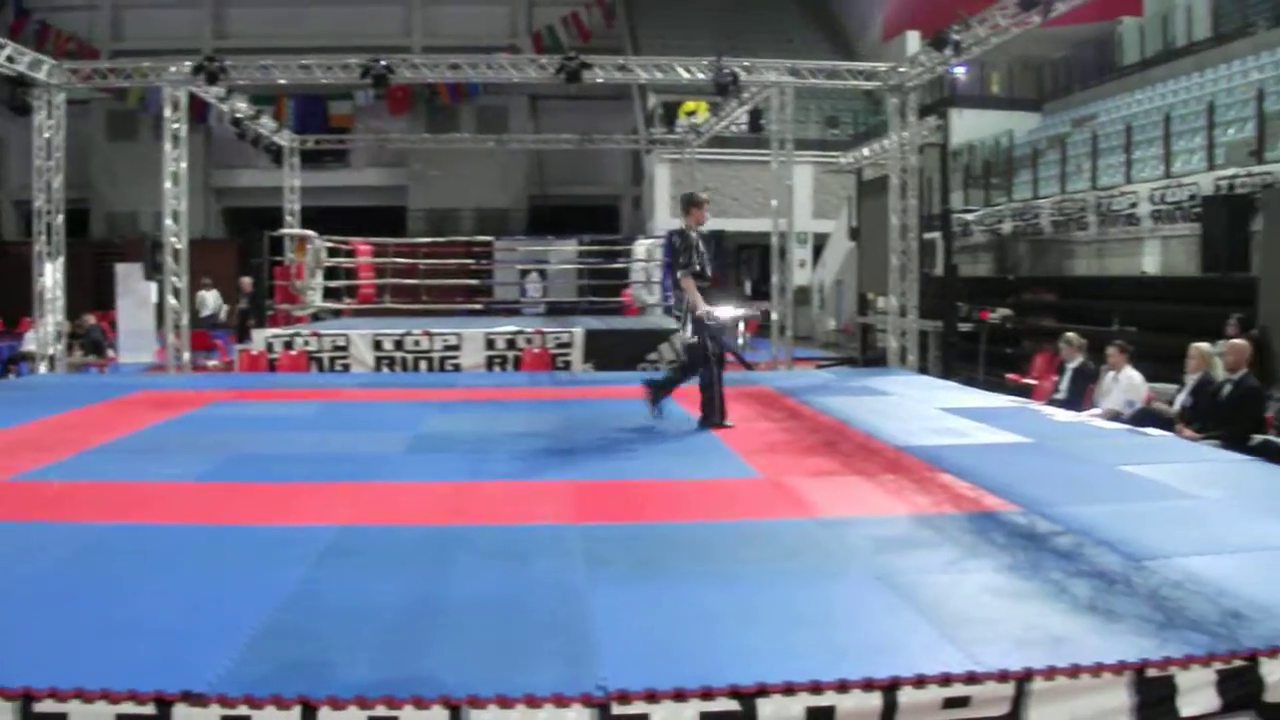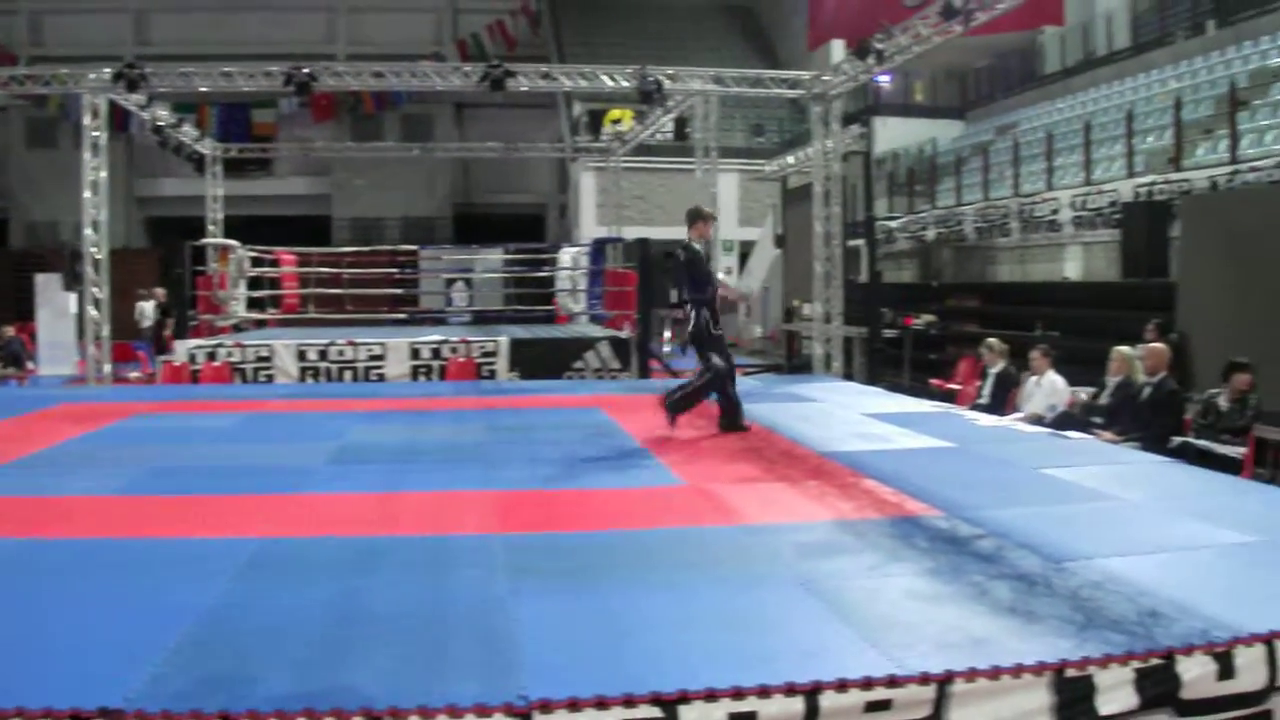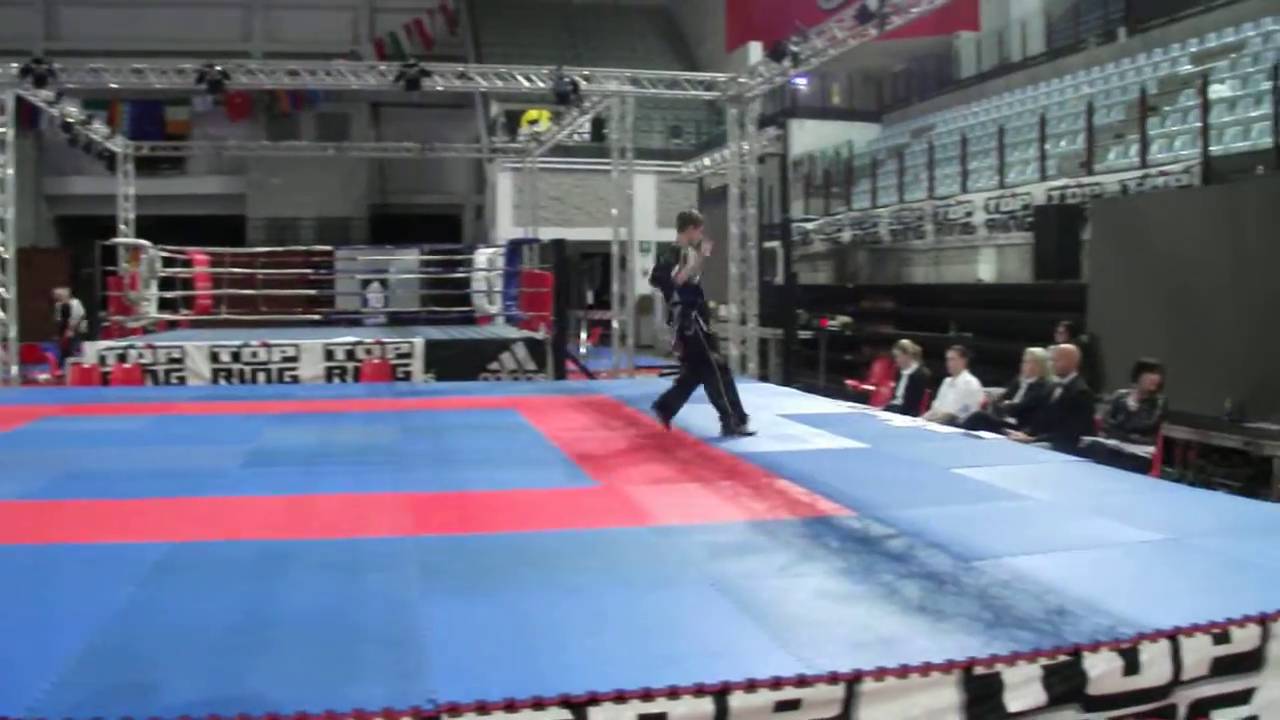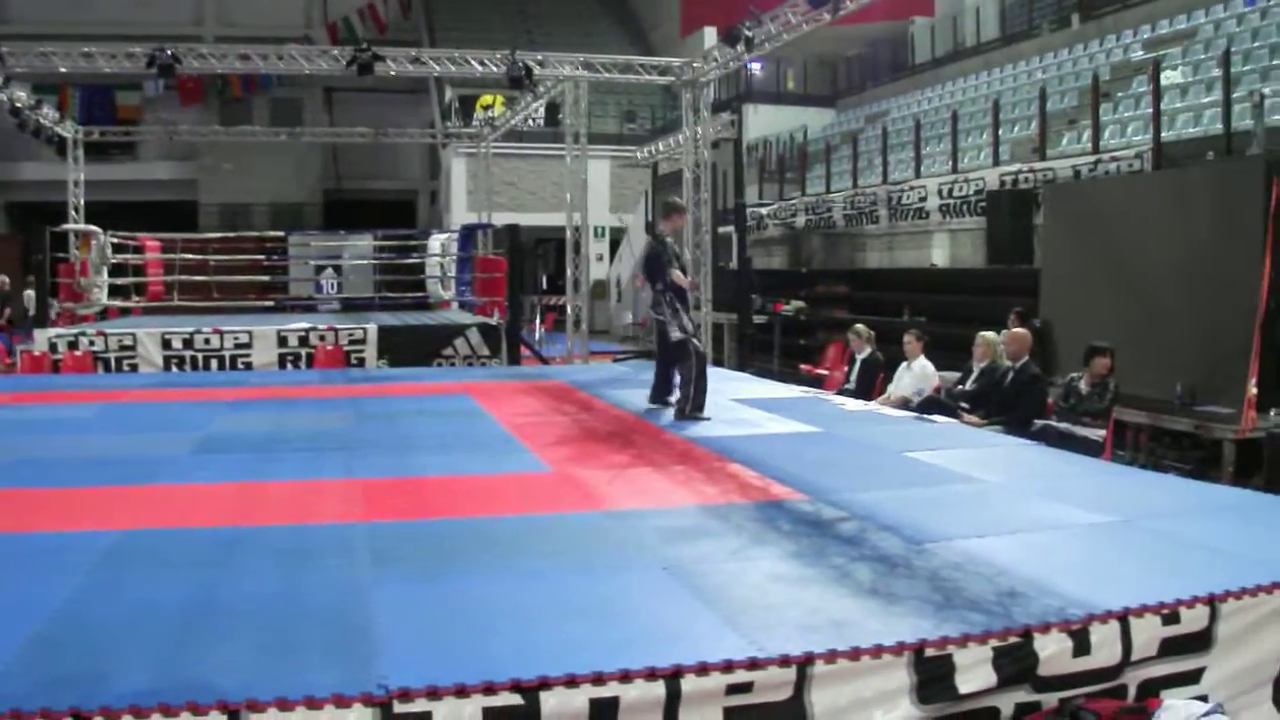
dt=0.4s
person 1, frame 1
left shoulder: (689, 237)
right shoulder: (687, 238)
right elbow: (685, 276)
right wrist: (699, 304)
left hip: (694, 308)
right hip: (694, 309)
left knee: (696, 360)
right knee: (711, 359)
left ankle: (658, 390)
right ankle: (712, 415)
person 1, frame 2
left shoulder: (684, 251)
right shoulder: (694, 252)
right elbow: (712, 282)
left wrist: (722, 289)
right wrist: (739, 294)
left hip: (699, 317)
right hip: (702, 319)
left knee: (724, 368)
right knee: (717, 370)
left ankle: (731, 419)
right ankle: (674, 402)
person 1, frame 3
left shoulder: (672, 254)
right shoulder: (680, 253)
left elbow: (656, 280)
right elbow: (680, 279)
right wrist: (699, 254)
left hip: (683, 319)
right hip: (691, 320)
left knee: (693, 371)
right knee: (716, 369)
left ankle: (665, 408)
right ankle: (733, 422)
person 1, frame 4
left shoulder: (656, 241)
right shoulder: (663, 243)
left elbow: (649, 273)
right elbow: (672, 272)
right wrist: (687, 284)
left hip: (663, 304)
right hip: (672, 305)
left knee: (668, 352)
right knee: (693, 354)
left ankle: (659, 394)
right ankle: (688, 407)
